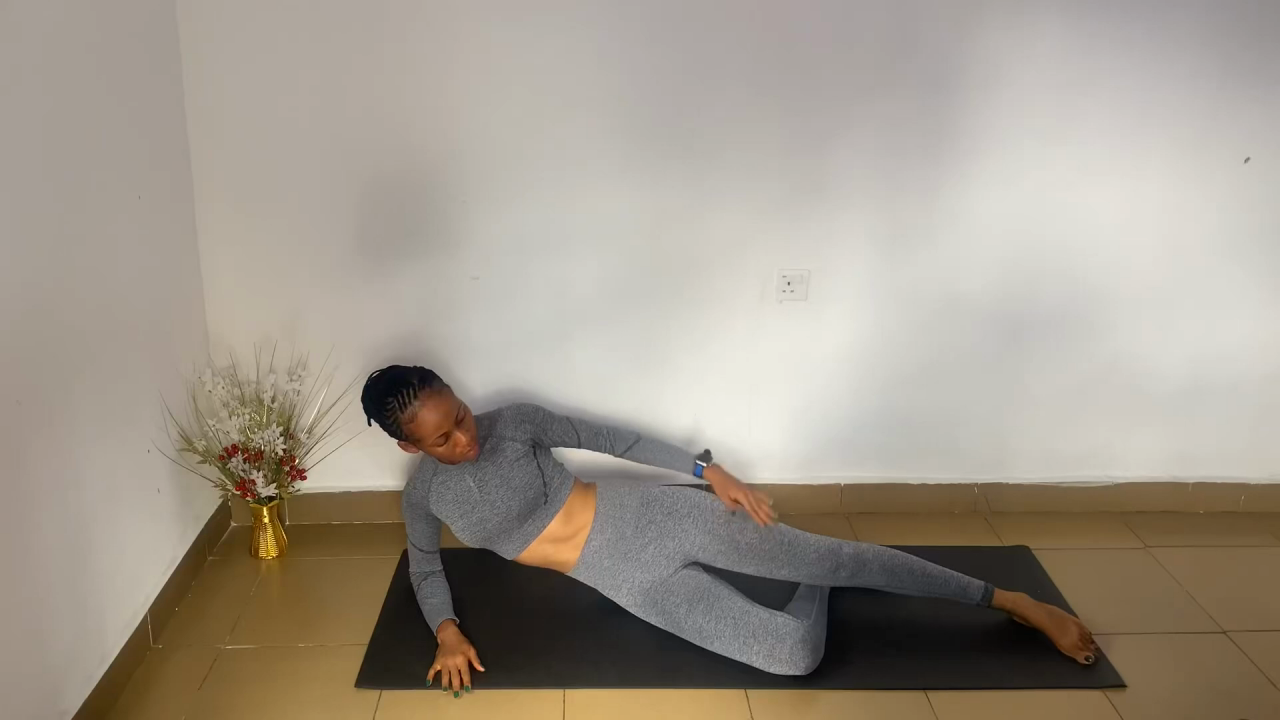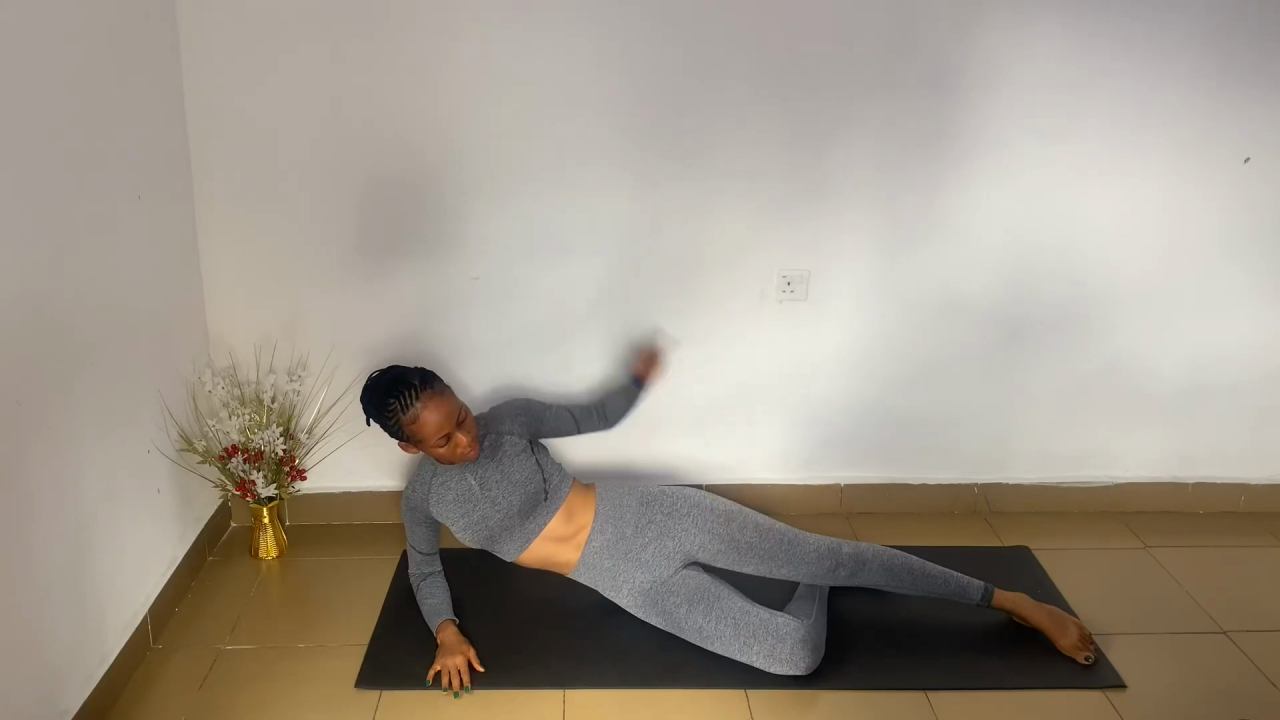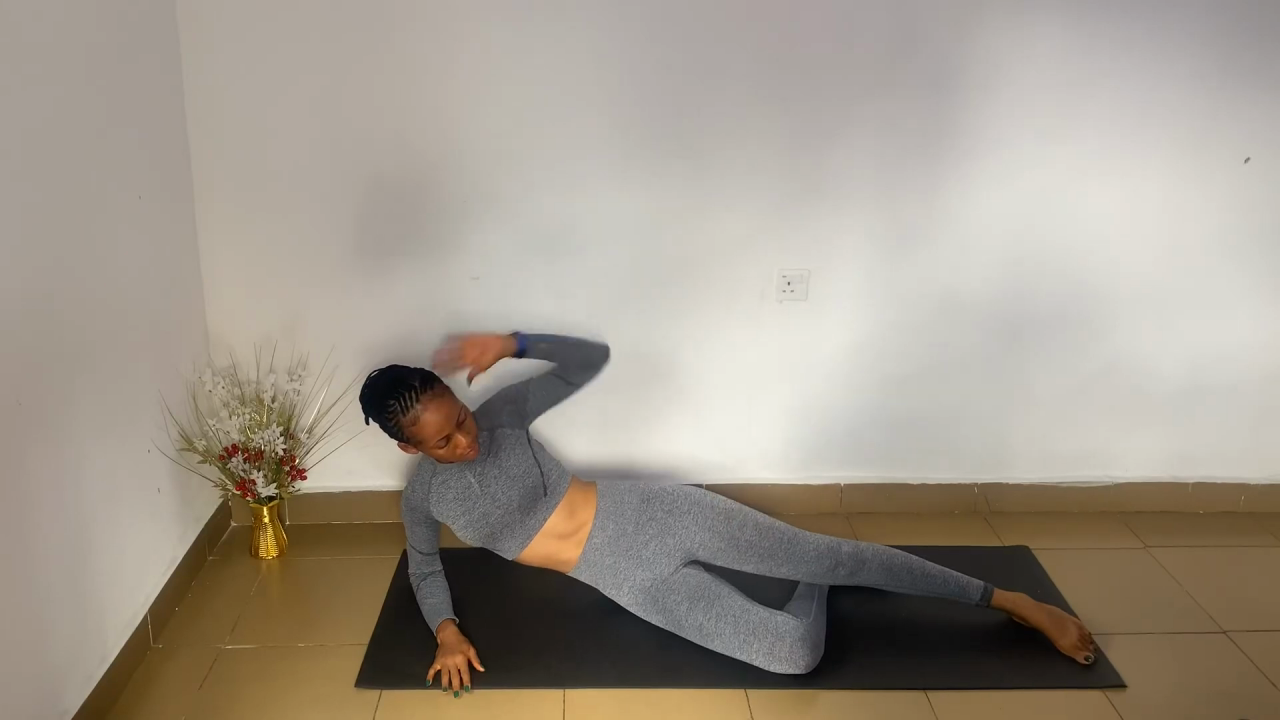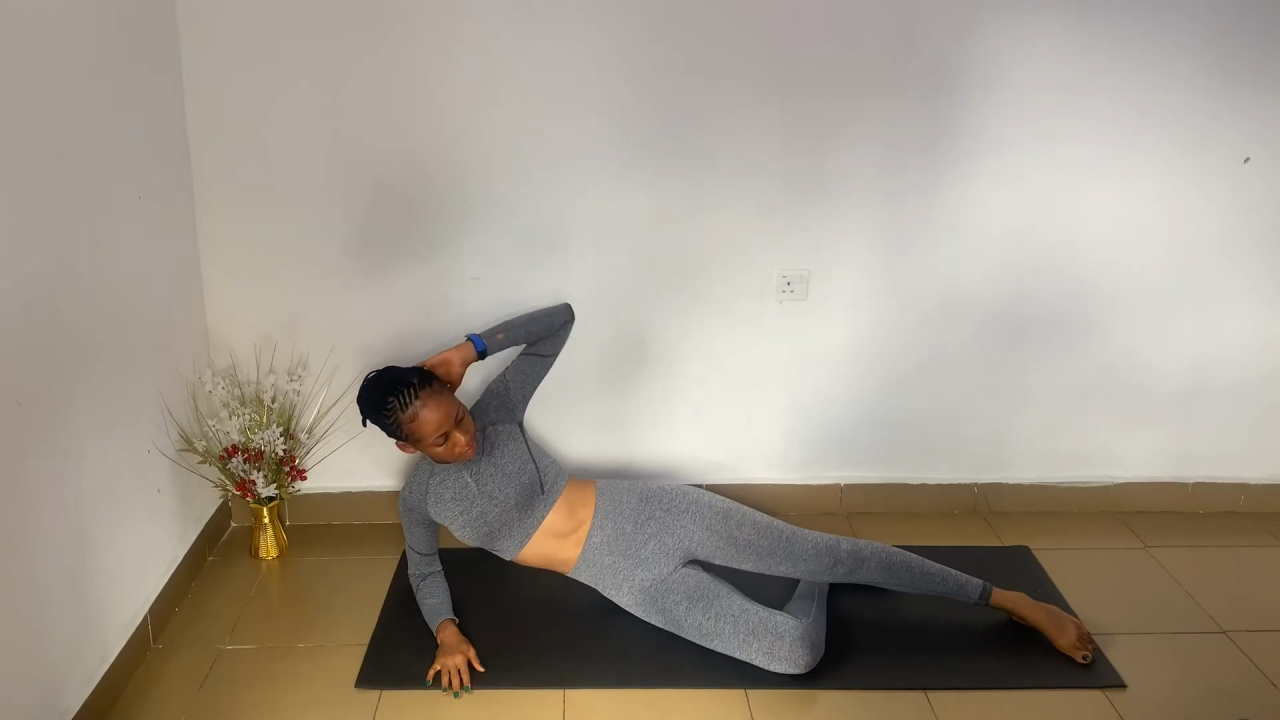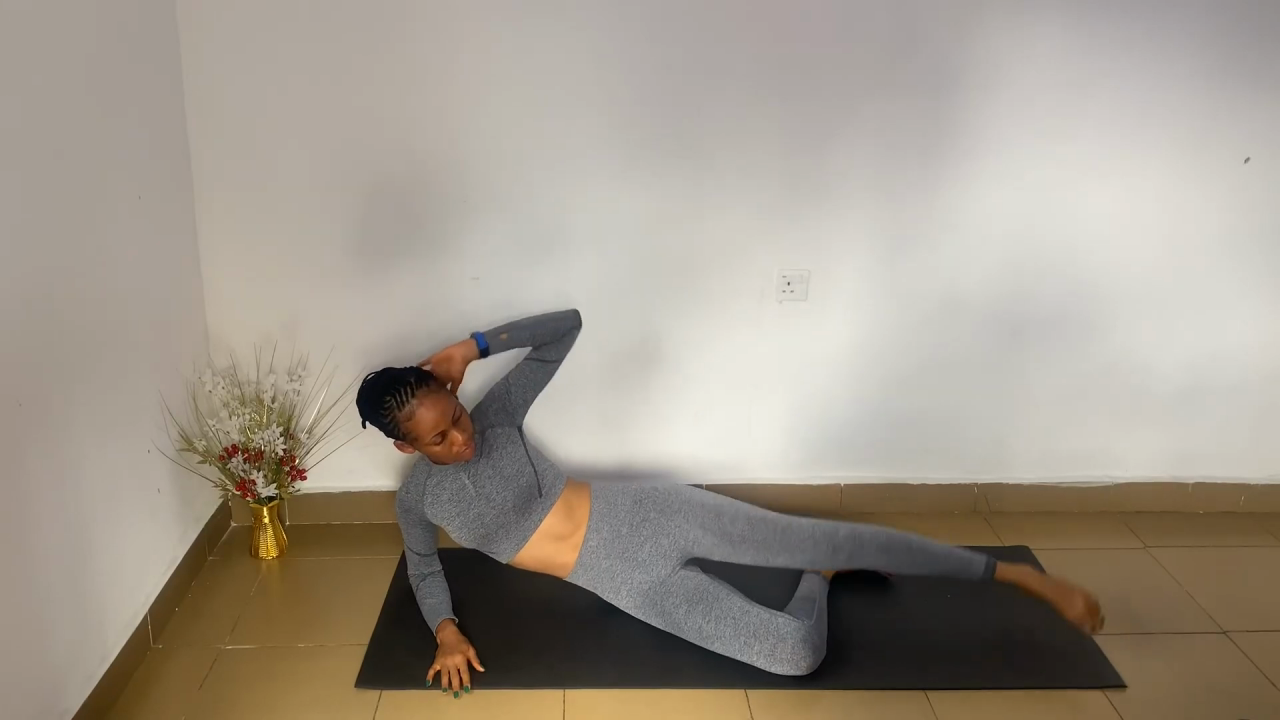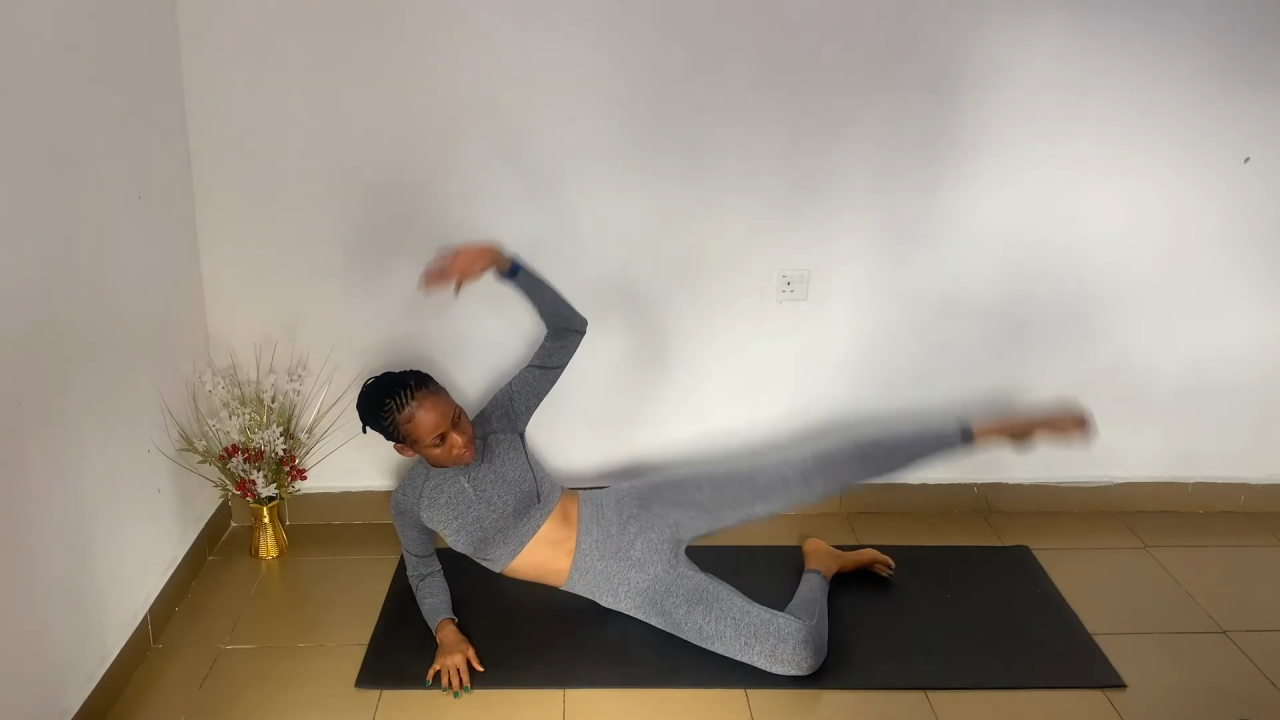
dt=0.2s
person 1, frame 1
left shoulder: (510, 422)
right shoulder: (423, 491)
left elbow: (610, 437)
right elbow: (424, 562)
left wrist: (708, 468)
right wrist: (447, 631)
left hip: (651, 519)
right hip: (630, 582)
left knee: (837, 556)
right knee: (795, 653)
left ankle: (1013, 601)
right ankle: (815, 582)
person 1, frame 2
left shoulder: (508, 419)
right shoulder: (423, 492)
left elbow: (602, 415)
right elbow: (423, 564)
left wrist: (637, 377)
right wrist: (446, 632)
left hip: (650, 518)
right hip: (630, 582)
left knee: (835, 554)
right knee: (795, 653)
left ankle: (1013, 602)
right ankle: (815, 583)
person 1, frame 3
left shoulder: (502, 418)
right shoulder: (423, 493)
left elbow: (593, 356)
right elbow: (422, 563)
left wrist: (511, 344)
right wrist: (446, 629)
left hip: (653, 518)
right hip: (630, 582)
left knee: (834, 553)
right knee: (795, 652)
left ankle: (1013, 601)
right ankle: (814, 586)
person 1, frame 4
left shoulder: (494, 412)
right shoulder: (420, 494)
left elbow: (562, 318)
right elbow: (422, 565)
left wrist: (471, 346)
right wrist: (446, 632)
left hip: (651, 516)
right hip: (630, 580)
left knee: (833, 553)
right knee: (795, 652)
left ankle: (1013, 601)
right ankle: (816, 583)
person 1, frame 5
left shoulder: (494, 414)
right shoulder: (417, 495)
left elbow: (568, 324)
right elbow: (422, 566)
left wrist: (476, 343)
right wrist: (446, 632)
left hip: (646, 519)
right hip: (627, 583)
left knee: (832, 538)
right knee: (796, 653)
left ankle: (1014, 575)
right ankle: (818, 579)
person 1, frame 6
left shoulder: (497, 422)
right shoulder: (412, 498)
left elbow: (569, 328)
right elbow: (420, 565)
left wrist: (502, 262)
right wrist: (446, 631)
left hip: (640, 517)
right hip: (625, 582)
left knee: (814, 473)
right knee: (798, 654)
left ankle: (949, 460)
right ankle: (822, 562)
